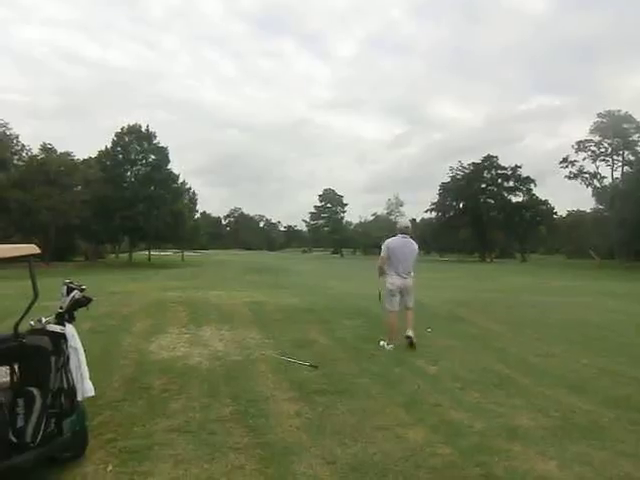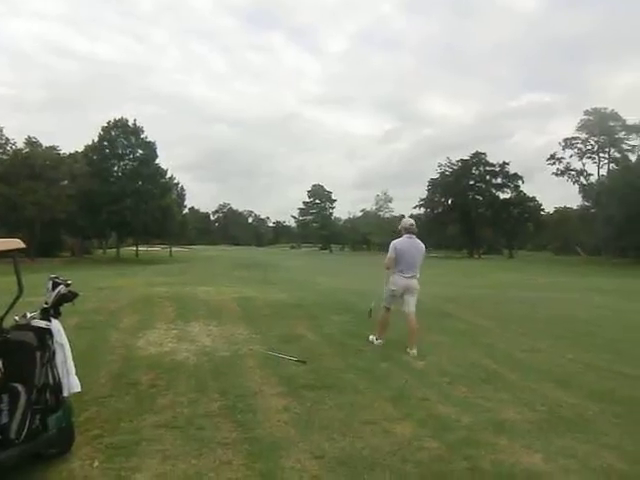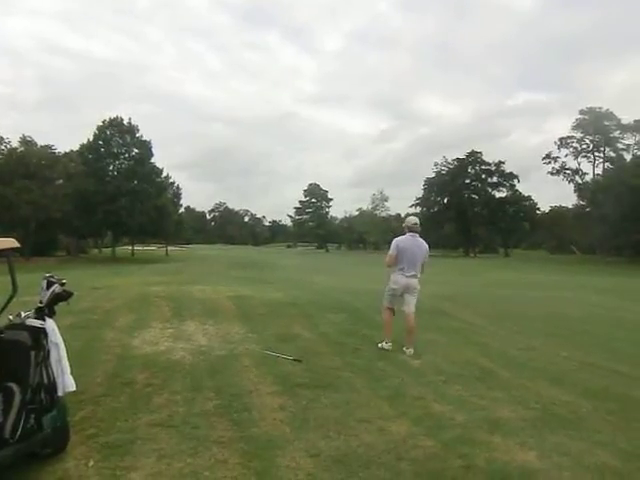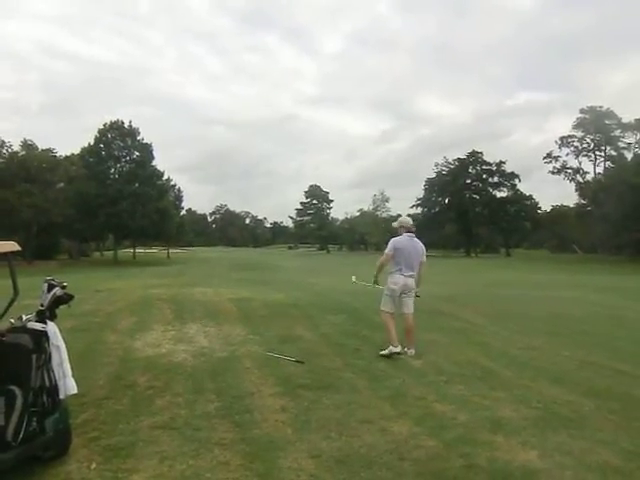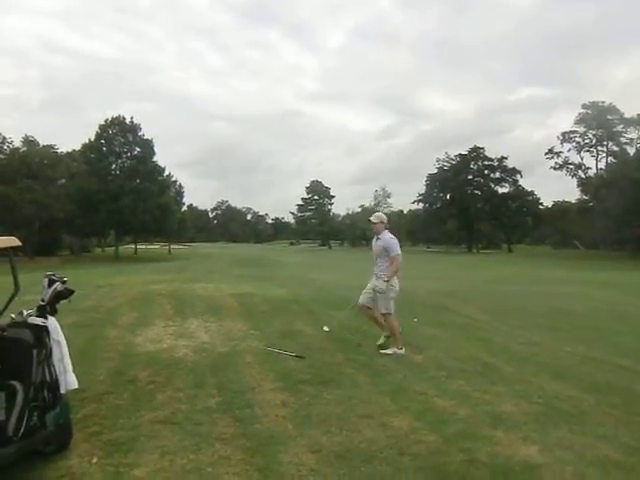
dt=0.5s
person 1, frame 1
left shoulder: (389, 242)
right shoulder: (414, 246)
left elbow: (381, 264)
left wrist: (380, 272)
left hip: (393, 280)
right hip: (408, 280)
left knee: (392, 312)
right knee: (409, 308)
left ankle: (390, 343)
right ankle: (409, 331)
person 1, frame 2
left shoulder: (396, 243)
right shoulder: (421, 246)
left elbow: (388, 265)
left wrist: (392, 262)
left hip: (396, 280)
right hip: (413, 282)
left knee: (386, 309)
right knee: (411, 314)
left ankle: (378, 338)
right ankle: (412, 347)
person 1, frame 3
left shoulder: (398, 241)
right shoulder: (424, 245)
left elbow: (388, 263)
right elbow: (421, 268)
left wrist: (391, 258)
left hip: (397, 279)
right hip: (413, 281)
left knee: (387, 308)
right knee: (410, 313)
left ankle: (387, 341)
right ankle: (409, 347)
person 1, frame 4
left shoulder: (395, 241)
right shoulder: (420, 245)
left elbow: (383, 261)
right elbow: (420, 269)
left wrist: (376, 276)
right wrist: (417, 286)
left hip: (395, 280)
right hip: (410, 281)
left knee: (386, 312)
right knee: (408, 315)
left ankle: (395, 345)
right ankle: (410, 347)
person 1, frame 5
left shoulder: (390, 240)
right shoulder: (376, 240)
left elbow: (397, 262)
left wrist: (385, 281)
right wrist: (374, 278)
left hip: (387, 281)
right hip: (376, 279)
left knee: (387, 314)
right knee: (364, 305)
left ankle: (398, 347)
right ankle: (386, 331)
